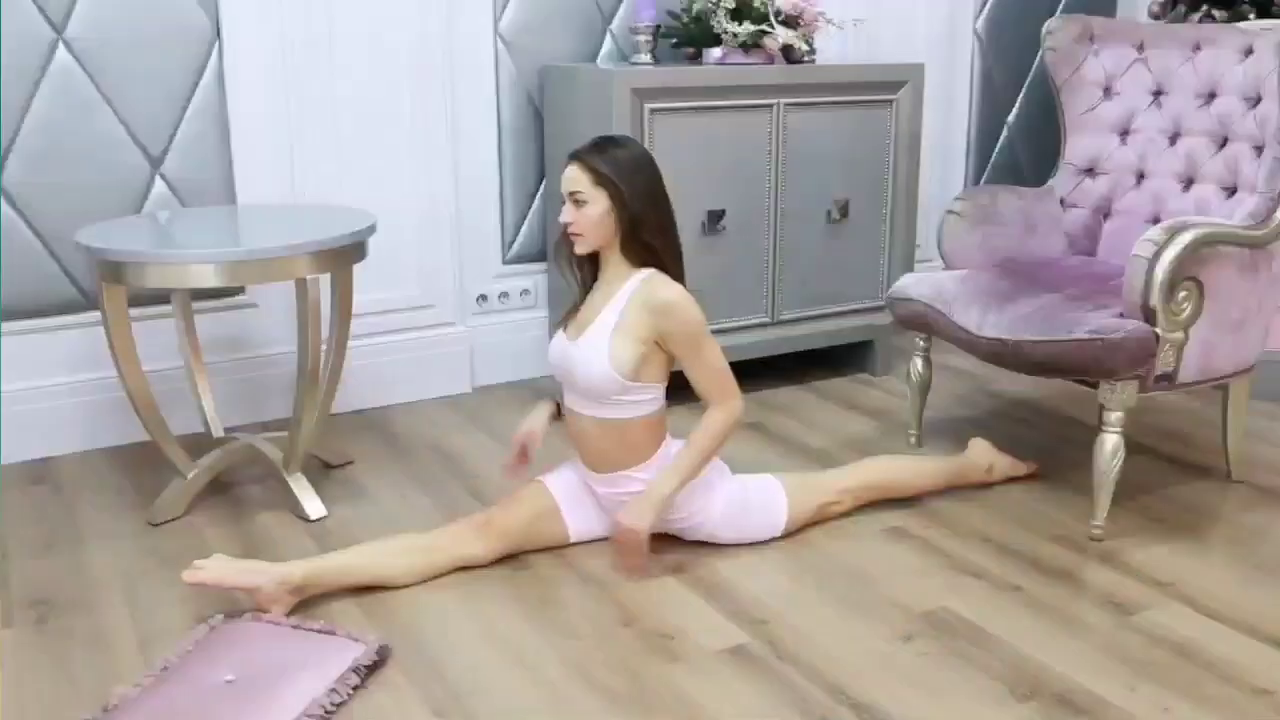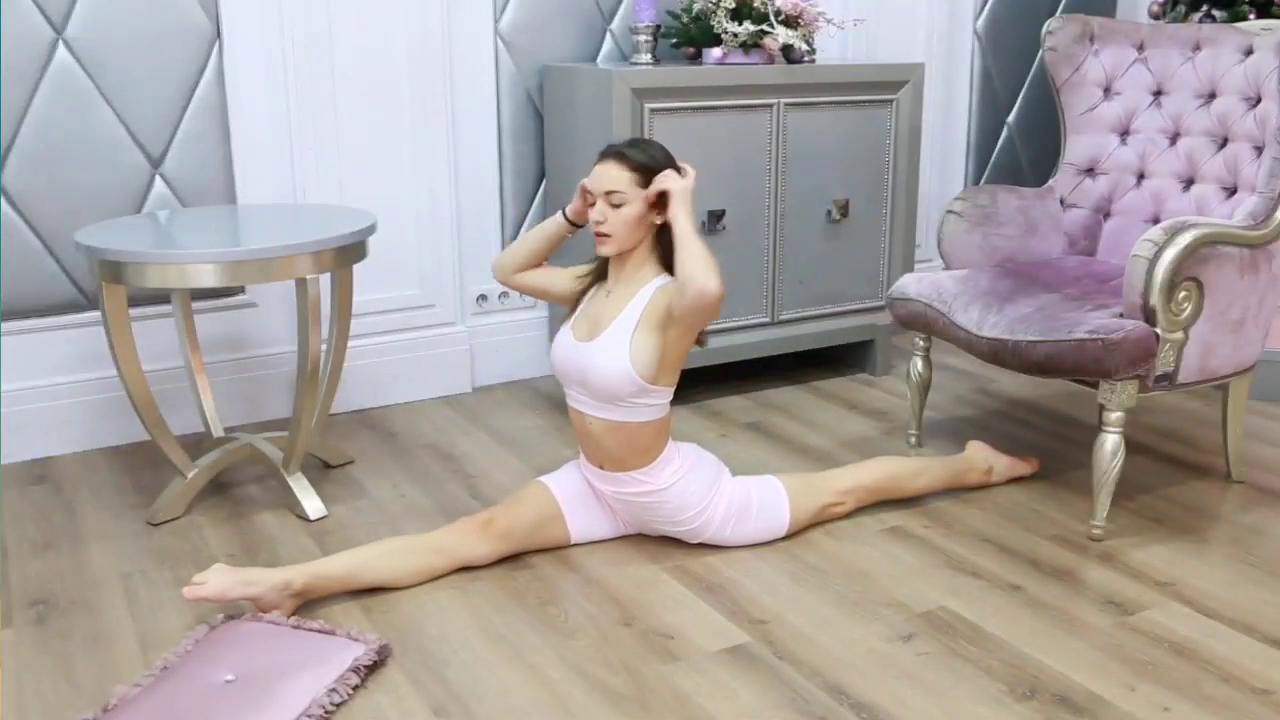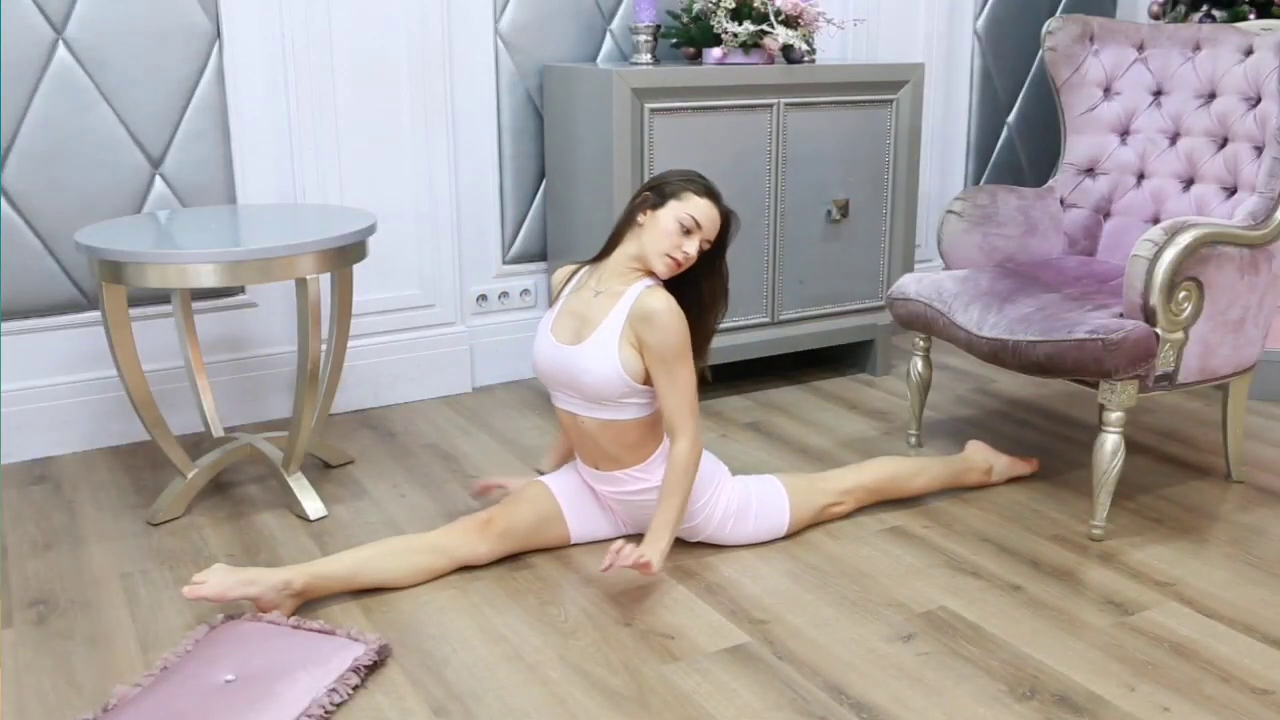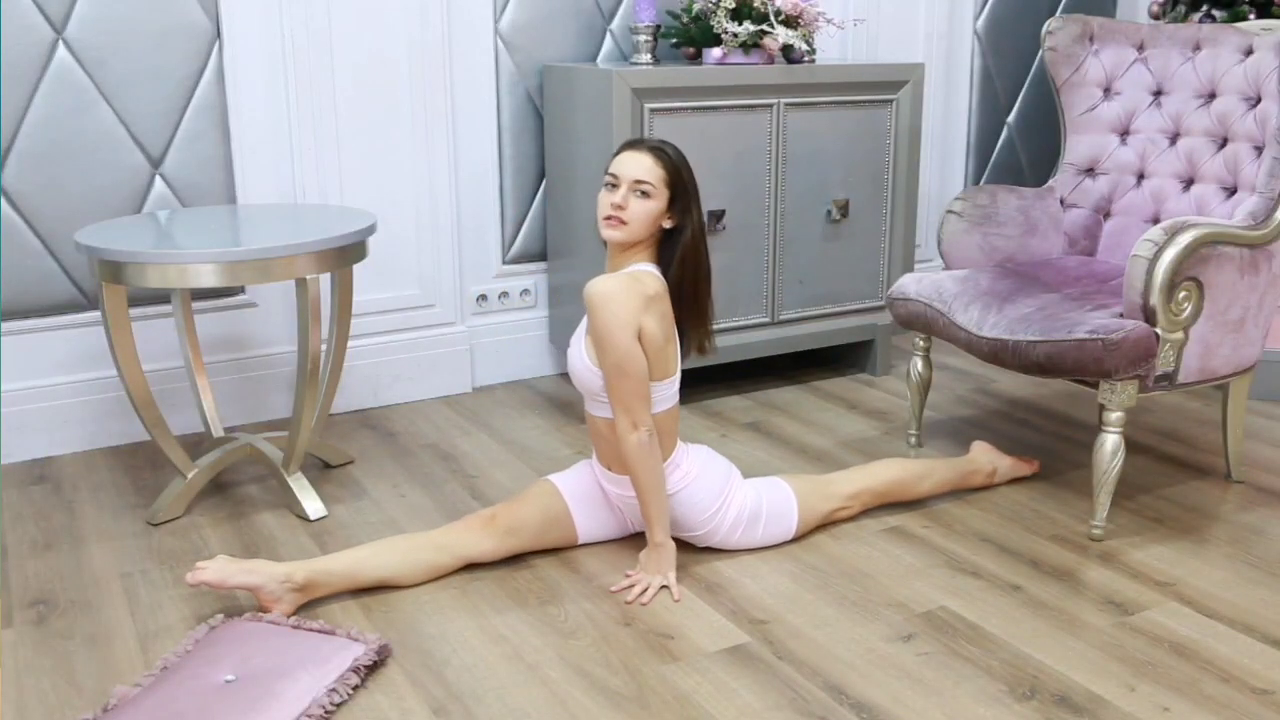
dt=1s
person 1, frame 1
left shoulder: (661, 299)
right shoulder: (598, 288)
left elbow: (728, 406)
left wrist: (657, 496)
right wrist: (550, 414)
left hip: (666, 486)
right hip: (600, 484)
right knee: (474, 535)
right ankle: (291, 580)
person 1, frame 2
left shoulder: (671, 301)
right shoulder: (592, 286)
left elbow: (709, 286)
right elbow: (507, 267)
left wrist: (684, 211)
right wrist: (570, 214)
left hip: (673, 492)
right hip: (599, 483)
right knee: (476, 535)
right ankle: (292, 583)
person 1, frame 3
left shoulder: (657, 308)
right shoulder: (569, 281)
left elbow: (684, 434)
left wrist: (659, 538)
right wrist: (547, 468)
left hip: (671, 490)
right hip: (597, 484)
right knee: (475, 534)
right ankle: (290, 582)
person 1, frame 4
left shoulder: (612, 292)
right shoulder: (639, 279)
left elbow: (634, 428)
left wrist: (658, 545)
left hip: (682, 492)
right hip: (618, 480)
right knee: (481, 532)
right ankle: (296, 580)
